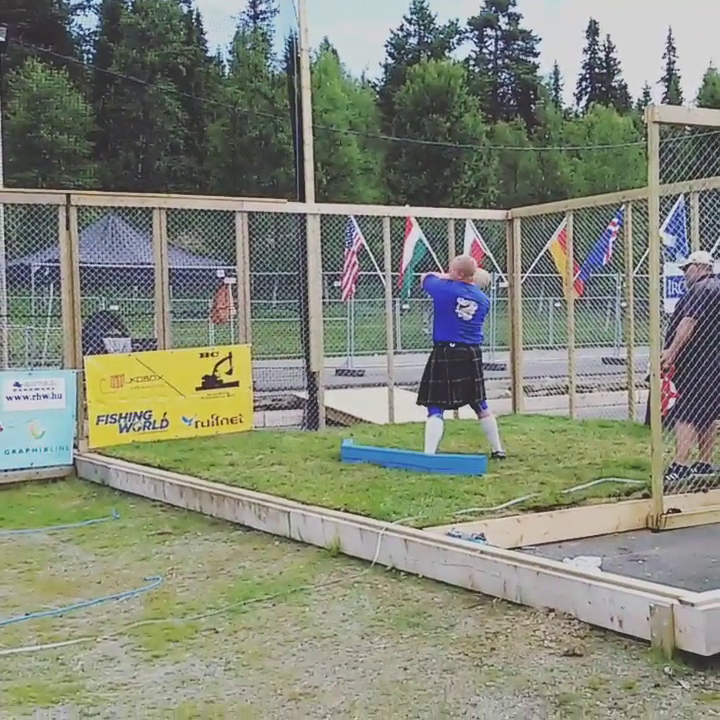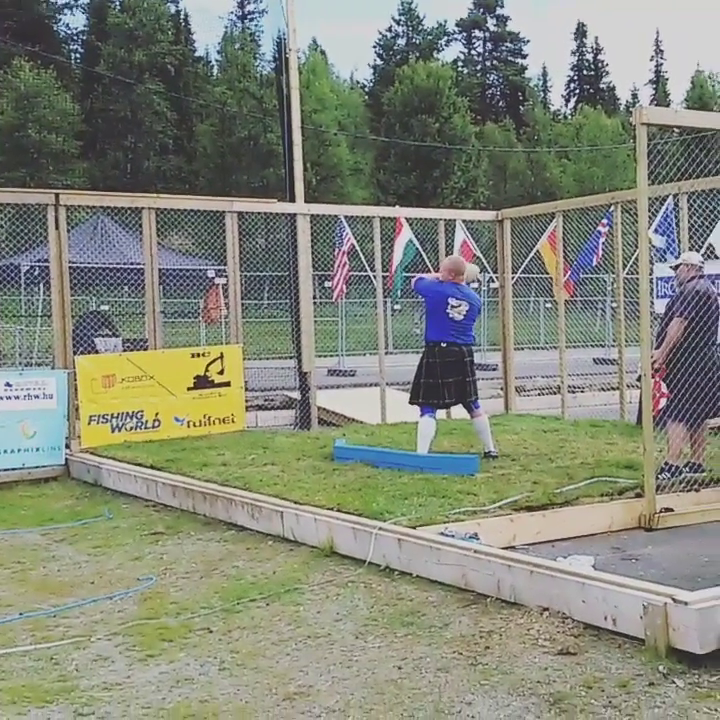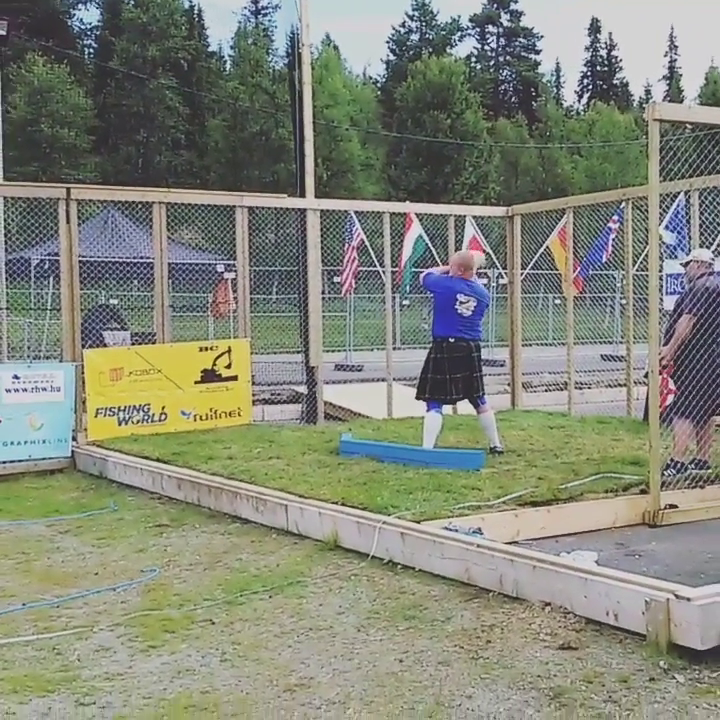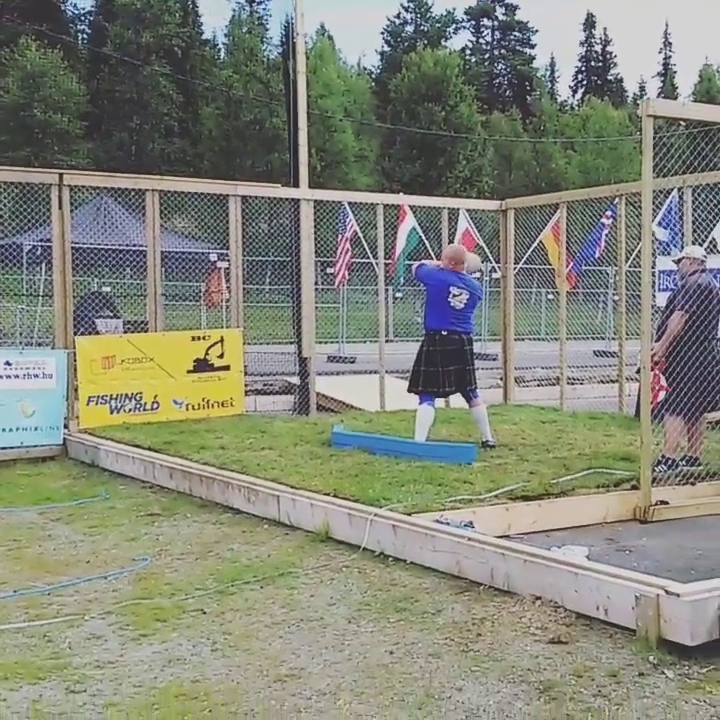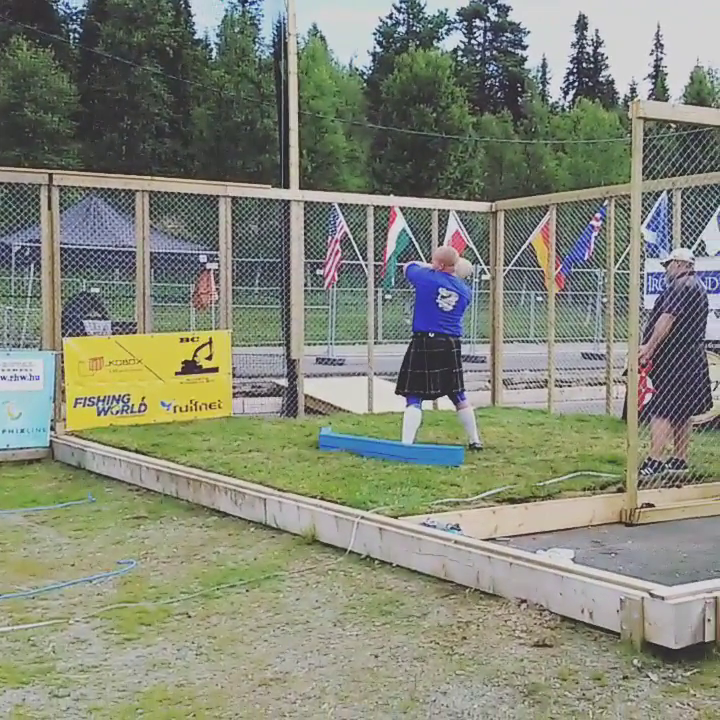
dt=0.2s
person 1, frame 1
left shoulder: (701, 289)
left elbow: (689, 321)
left wrist: (671, 350)
right wrist: (676, 351)
left hip: (696, 360)
left knee: (685, 414)
left ankle: (681, 466)
person 1, frame 2
left shoulder: (692, 290)
left elbow: (680, 322)
left wrist: (662, 351)
left hip: (687, 361)
left knee: (677, 413)
right knee: (697, 414)
left ankle: (672, 467)
right ankle: (697, 464)
person 1, frame 3
left shoulder: (701, 287)
left elbow: (689, 319)
left wrist: (671, 348)
left hip: (694, 358)
left knee: (683, 411)
left ankle: (678, 463)
person 1, frame 4
left shoulder: (693, 283)
left elbow: (681, 315)
left wrist: (663, 344)
left hip: (687, 355)
left knee: (675, 407)
right knee: (696, 408)
left ankle: (669, 459)
right ankle: (694, 457)
person 1, frame 5
left shoulder: (681, 286)
right shoulder: (698, 287)
left elbow: (668, 317)
left wrist: (649, 346)
left hip: (674, 357)
right hip: (691, 356)
left knee: (661, 409)
right knee: (682, 411)
left ankle: (655, 461)
right ankle: (679, 460)
person 2, frame 1
left shoulder: (444, 289)
right shoulder: (482, 298)
left elbow: (425, 277)
left wrist: (448, 278)
right wrist: (475, 284)
left hip: (445, 355)
right hip: (472, 355)
left knee: (436, 409)
right knee: (480, 405)
left ankle: (429, 455)
right ankle: (497, 450)
person 2, frame 2
left shoulder: (435, 289)
right shoulder: (474, 298)
left elbow: (416, 281)
left wrist: (437, 277)
right wrist: (463, 283)
left hip: (437, 354)
right hip: (463, 355)
left knee: (428, 408)
right knee: (472, 404)
left ankle: (421, 455)
right ankle: (490, 449)
person 2, frame 3
left shoulder: (444, 285)
right shoulder: (482, 294)
left elbow: (424, 276)
left wrist: (446, 270)
right wrist: (473, 276)
left hip: (444, 350)
right hip: (471, 350)
left knee: (435, 403)
right knee: (479, 400)
left ankle: (427, 450)
right ankle: (496, 445)
person 2, frame 4
left shoulder: (436, 277)
right shoulder: (474, 286)
left elbow: (417, 266)
left wrist: (439, 265)
right wrist: (465, 271)
left hip: (436, 342)
right hip: (463, 344)
left knee: (427, 396)
right knee: (471, 394)
left ankle: (419, 443)
right ankle: (487, 439)
person 2, frame 5
left shoulder: (426, 278)
right shoulder: (463, 289)
left elbow: (408, 266)
left wrist: (430, 268)
right wrist: (456, 274)
left hip: (424, 344)
right hip: (451, 346)
left knee: (414, 398)
right knee: (459, 397)
left ankle: (406, 445)
right ankle: (475, 441)
